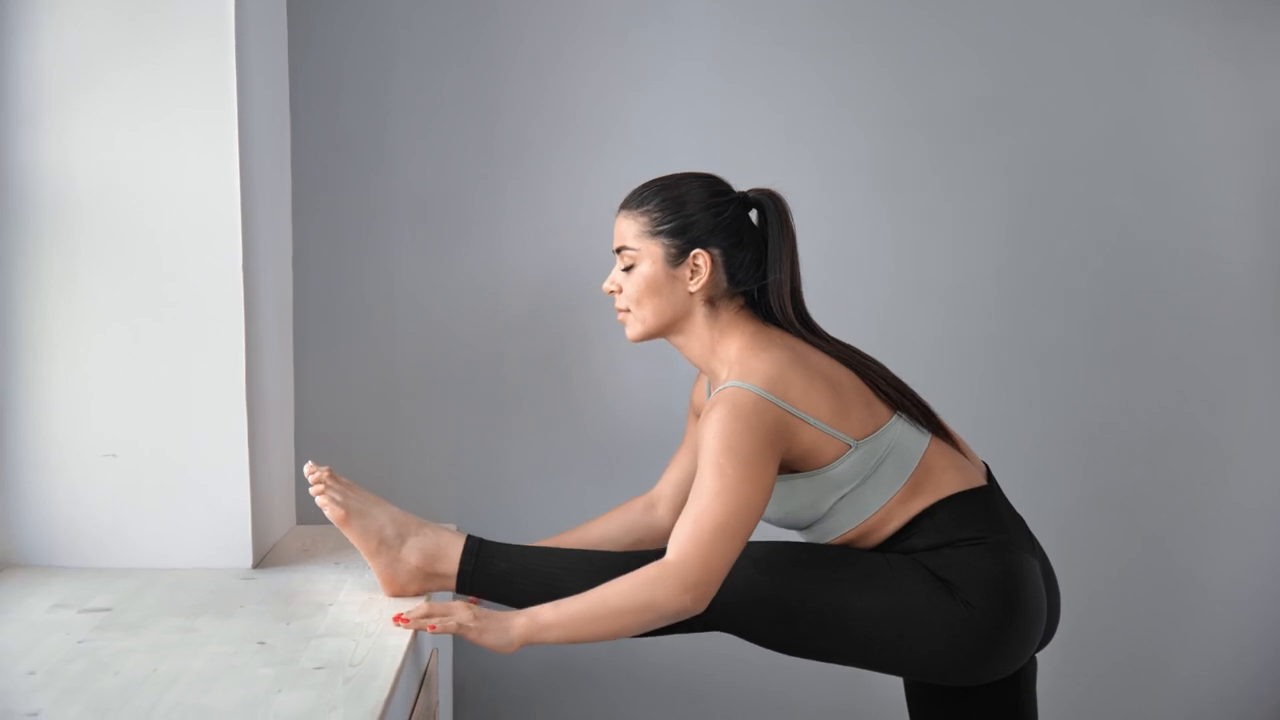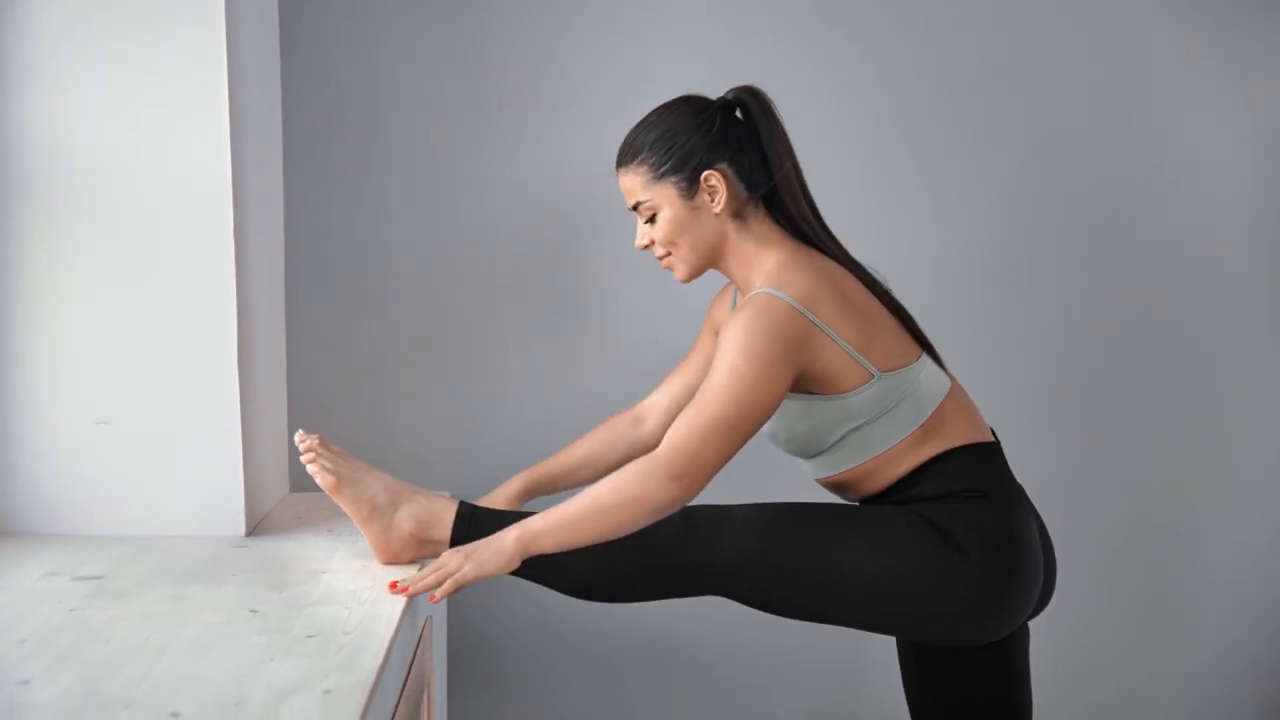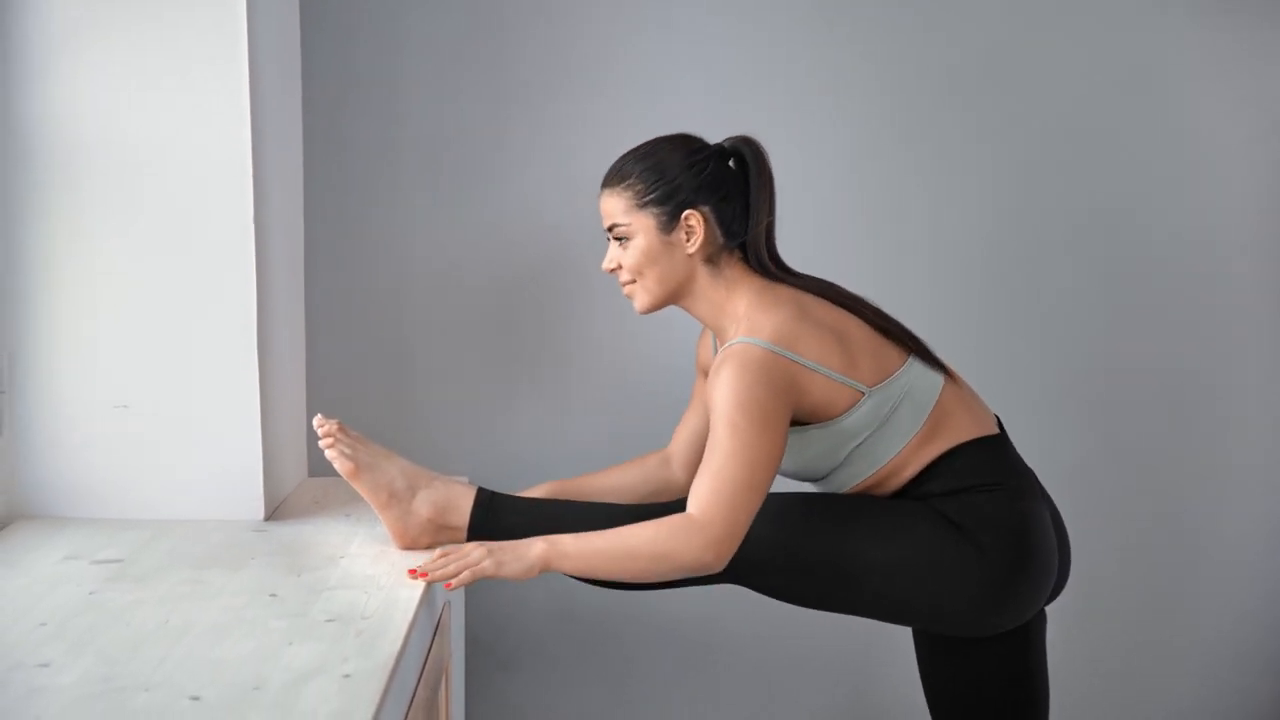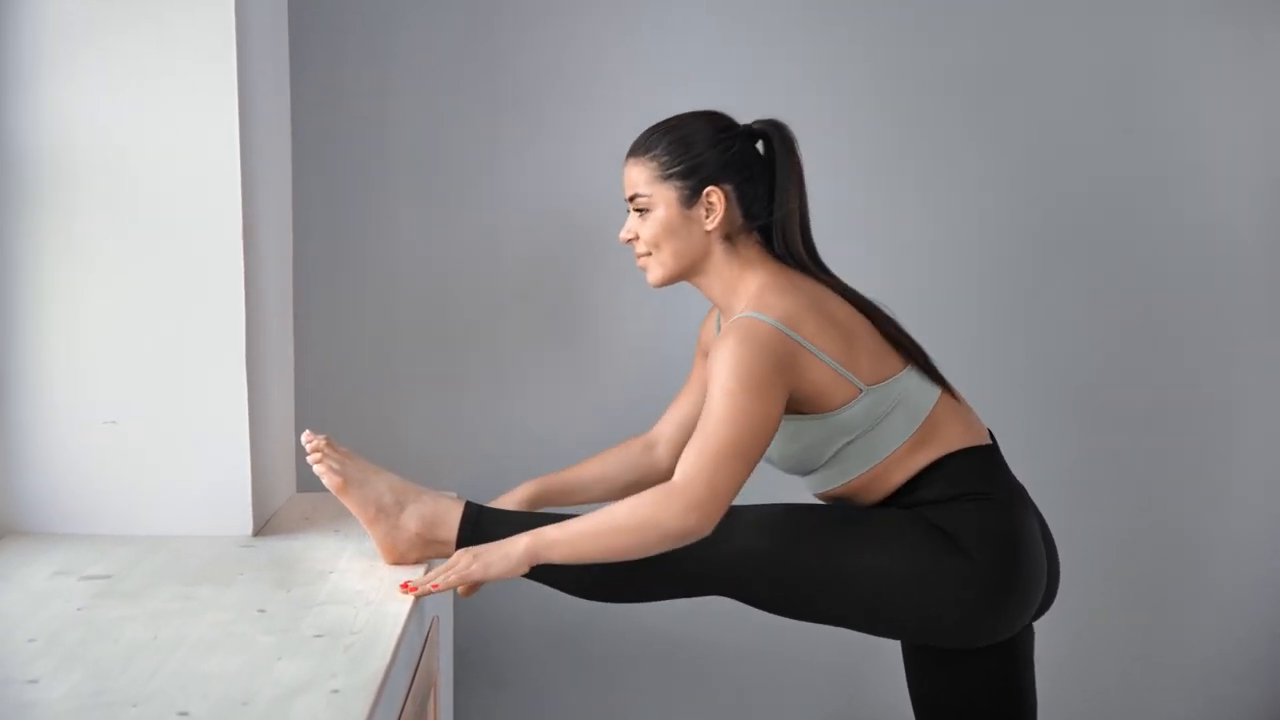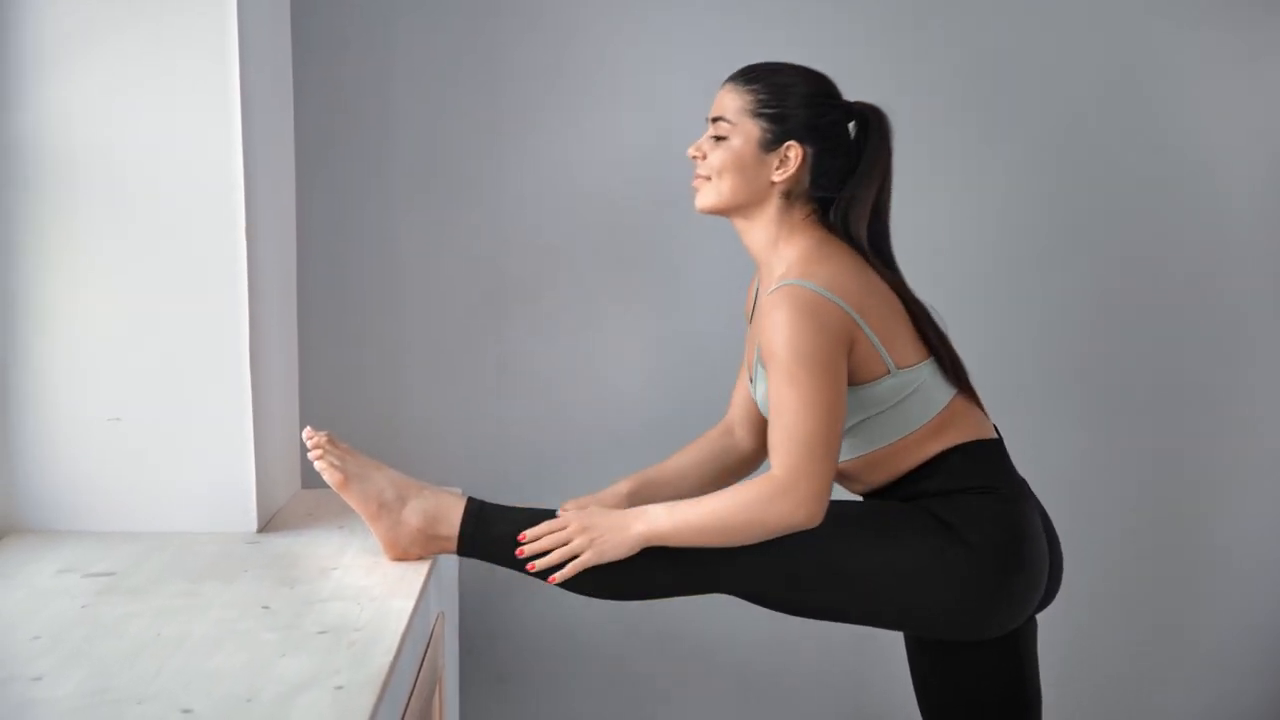
dt=1s
person 1, frame 1
left shoulder: (748, 395)
right shoulder: (735, 367)
left elbow: (683, 586)
right elbow: (662, 511)
left wrist: (515, 624)
right wrist: (517, 568)
left hip: (966, 594)
right hip: (983, 587)
left knee: (722, 584)
person 1, frame 2
left shoulder: (776, 310)
right shoulder: (751, 294)
left elbow: (671, 477)
right elbow: (648, 422)
left wrist: (512, 543)
right wrist: (517, 488)
left hip: (963, 547)
right hip: (968, 547)
left knee: (704, 548)
person 1, frame 3
left shoulder: (755, 351)
right shoulder: (732, 326)
left elbow: (704, 540)
right elbow: (677, 469)
left wrist: (535, 549)
right wrist: (540, 499)
left hip: (979, 542)
right hip: (993, 541)
left knee: (728, 530)
person 1, frame 4
left shoulder: (761, 330)
right shoulder: (740, 312)
left elbow: (691, 509)
right elbow: (660, 451)
left wrist: (526, 546)
right wrist: (528, 497)
left hip: (967, 550)
right hip: (976, 550)
left knee: (714, 552)
person 1, frame 5
left shoulder: (803, 298)
right shoulder: (785, 273)
left elbow: (794, 497)
right elbow: (742, 438)
left wrist: (637, 524)
right wrist: (626, 494)
left hip: (967, 547)
right hip: (977, 546)
left knee: (724, 548)
left ankle: (445, 522)
